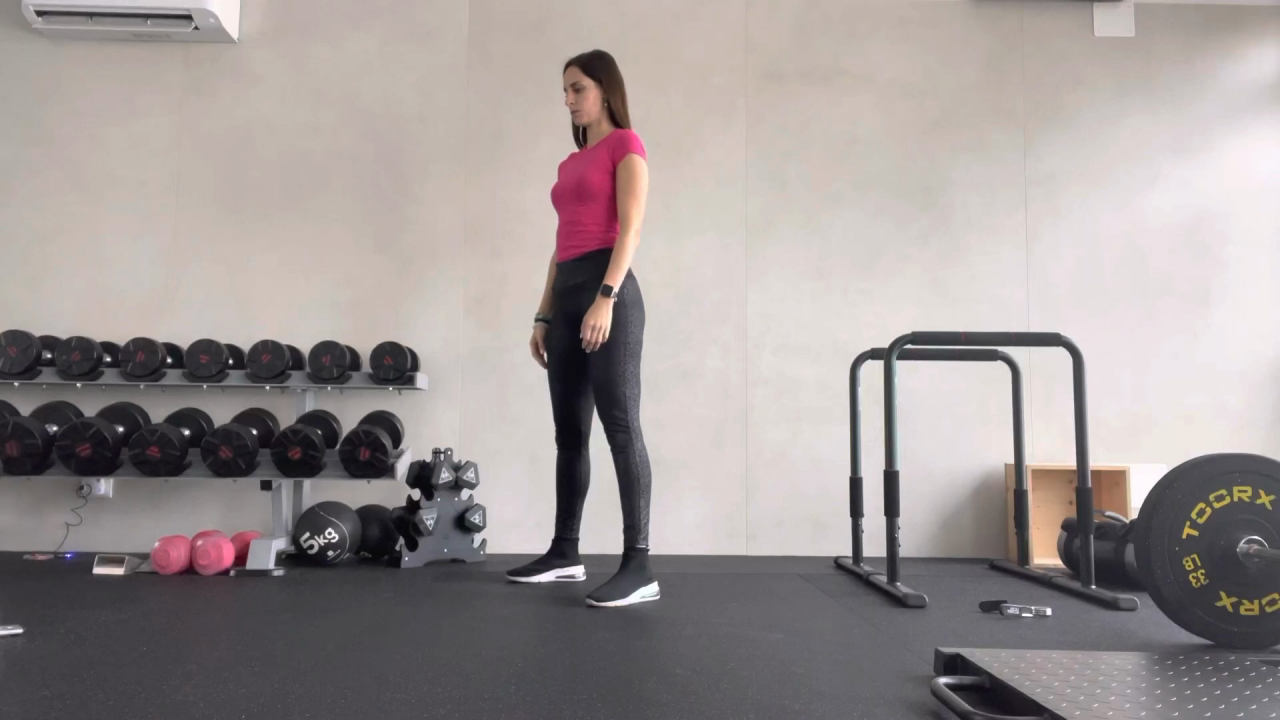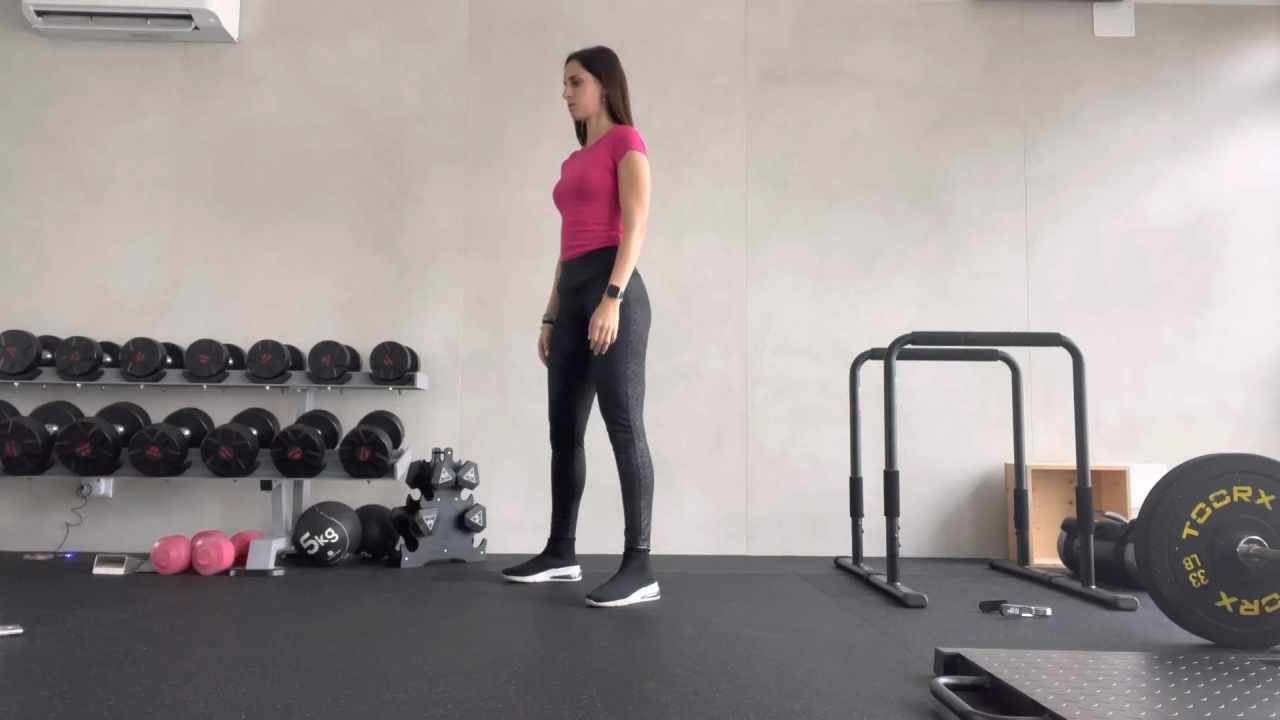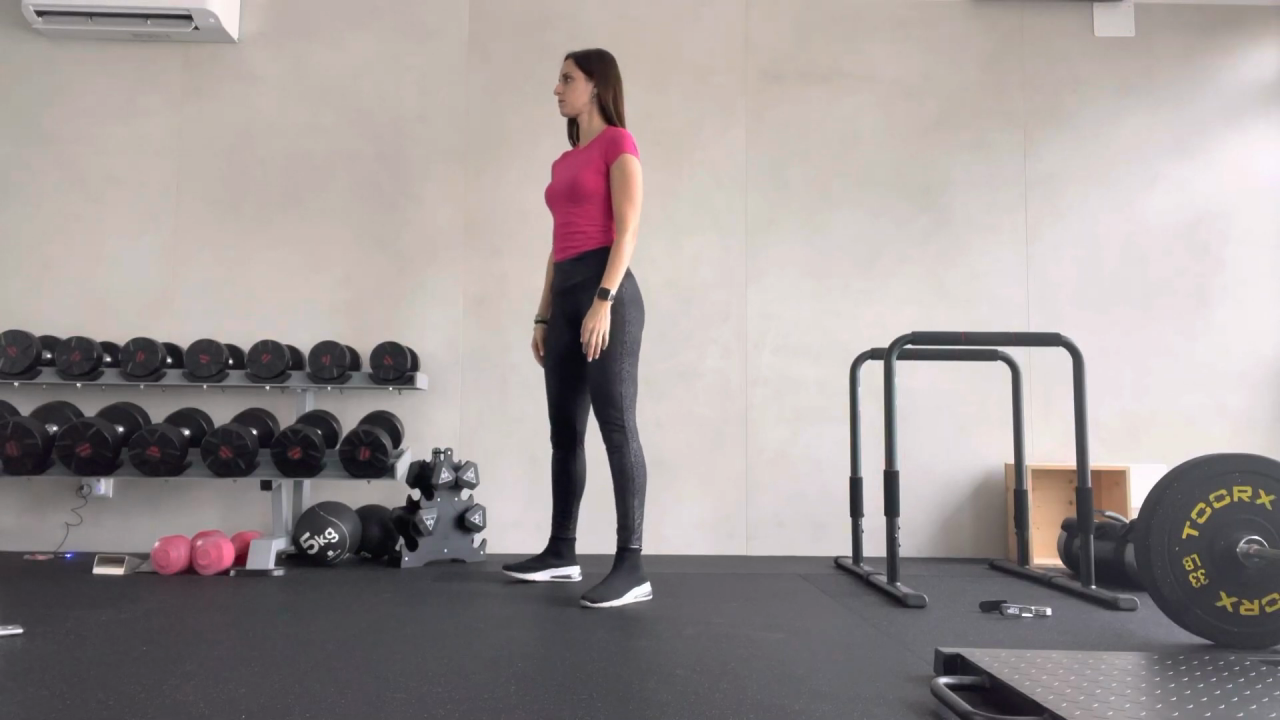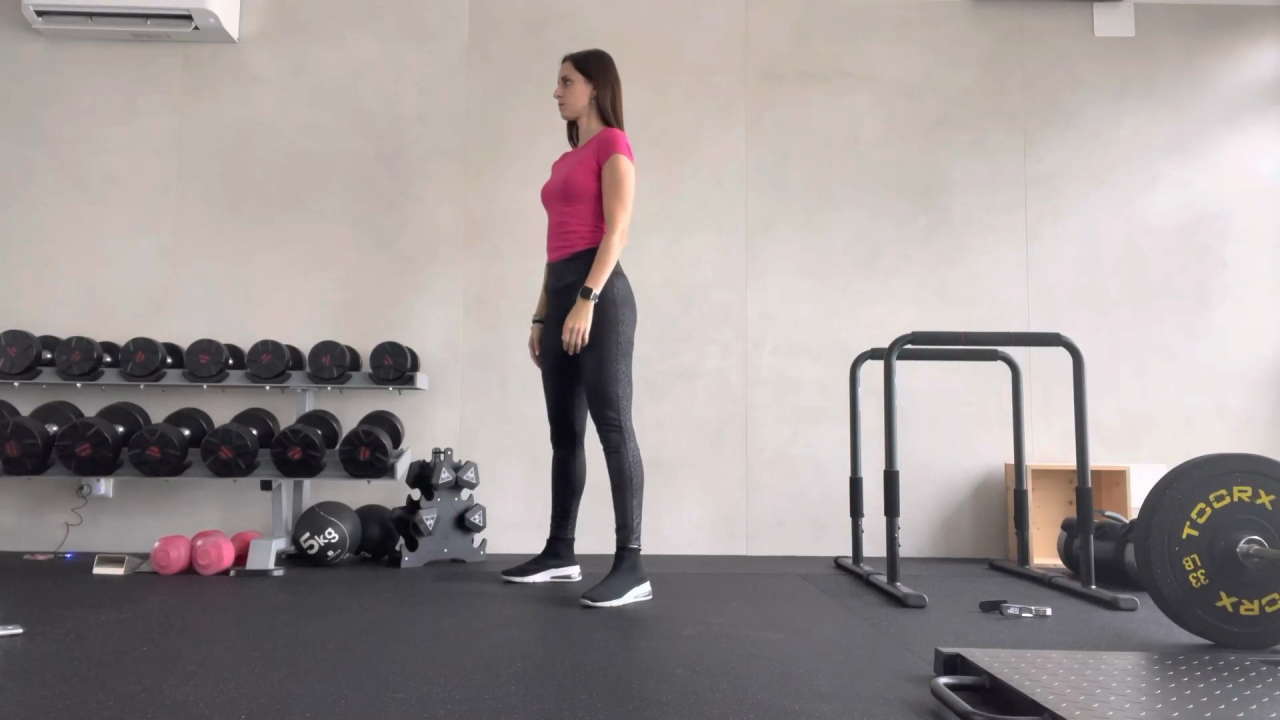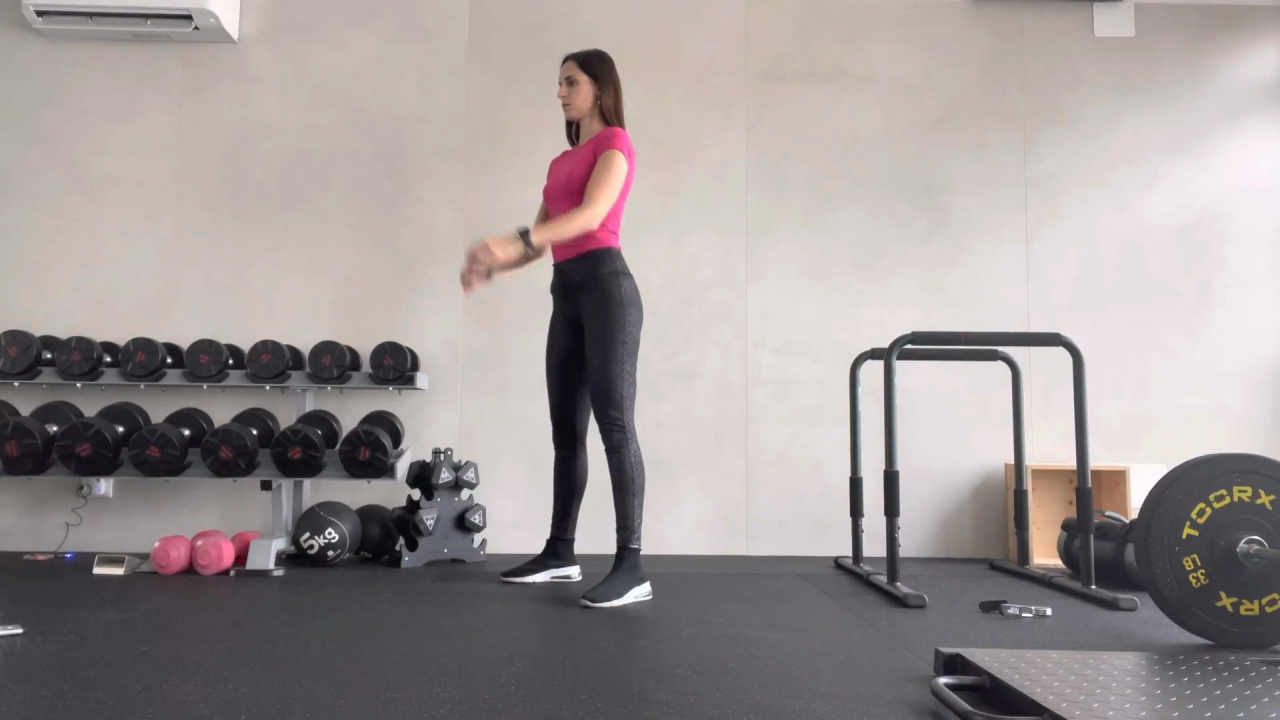
dt=0.5s
person 1, frame 1
left shoulder: (625, 144)
right shoulder: (571, 163)
left elbow: (630, 228)
left wrist: (605, 297)
right wrist: (543, 315)
left hip: (606, 291)
right hip: (567, 295)
left knee: (621, 426)
right knee: (569, 431)
left ankle: (638, 567)
right ankle: (565, 551)
person 1, frame 2
left shoulder: (626, 141)
right shoulder: (574, 160)
left elbow: (635, 226)
left wrist: (613, 298)
right wrist: (550, 316)
left hip: (612, 288)
right hip: (573, 294)
left knee: (624, 425)
right knee: (564, 430)
left ankle: (639, 566)
right ankle: (561, 552)
person 1, frame 3
left shoulder: (618, 143)
right shoulder: (563, 161)
left elbow: (626, 230)
left wrist: (603, 301)
right wrist: (542, 315)
left hip: (606, 290)
right hip: (566, 295)
left knee: (616, 425)
right knee: (564, 430)
left ankle: (631, 566)
right ankle: (561, 550)
person 1, frame 4
left shoulder: (612, 145)
right shoulder: (565, 161)
left elbow: (616, 230)
left wrist: (587, 301)
right wrist: (541, 316)
left hip: (598, 291)
right hip: (561, 294)
left knee: (612, 426)
right knee: (564, 430)
left ankle: (631, 566)
right ankle: (560, 551)
person 1, frame 5
left shoulder: (614, 141)
right shoulder: (563, 160)
left elbow: (591, 216)
right elbow: (541, 238)
left wrist: (515, 241)
right wrist: (494, 264)
left hip: (606, 287)
right hip: (567, 292)
left knee: (615, 425)
right knee: (567, 430)
left ankle: (631, 568)
right ankle: (560, 551)
